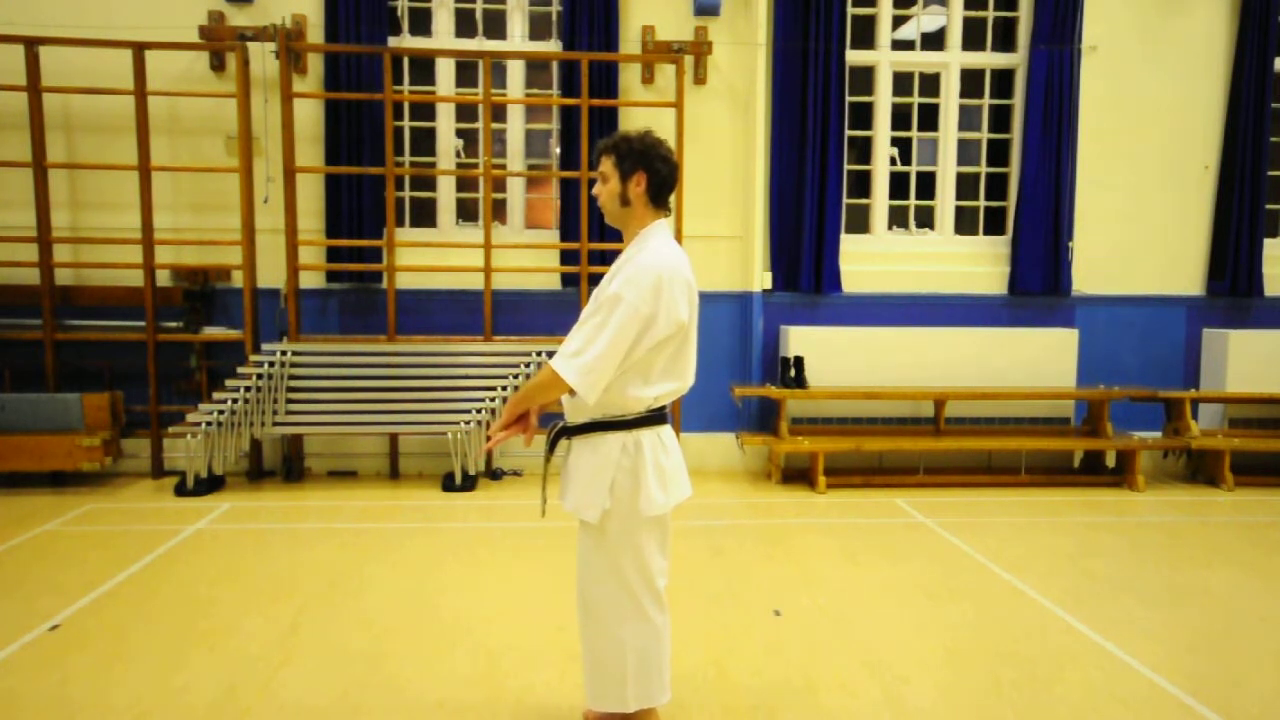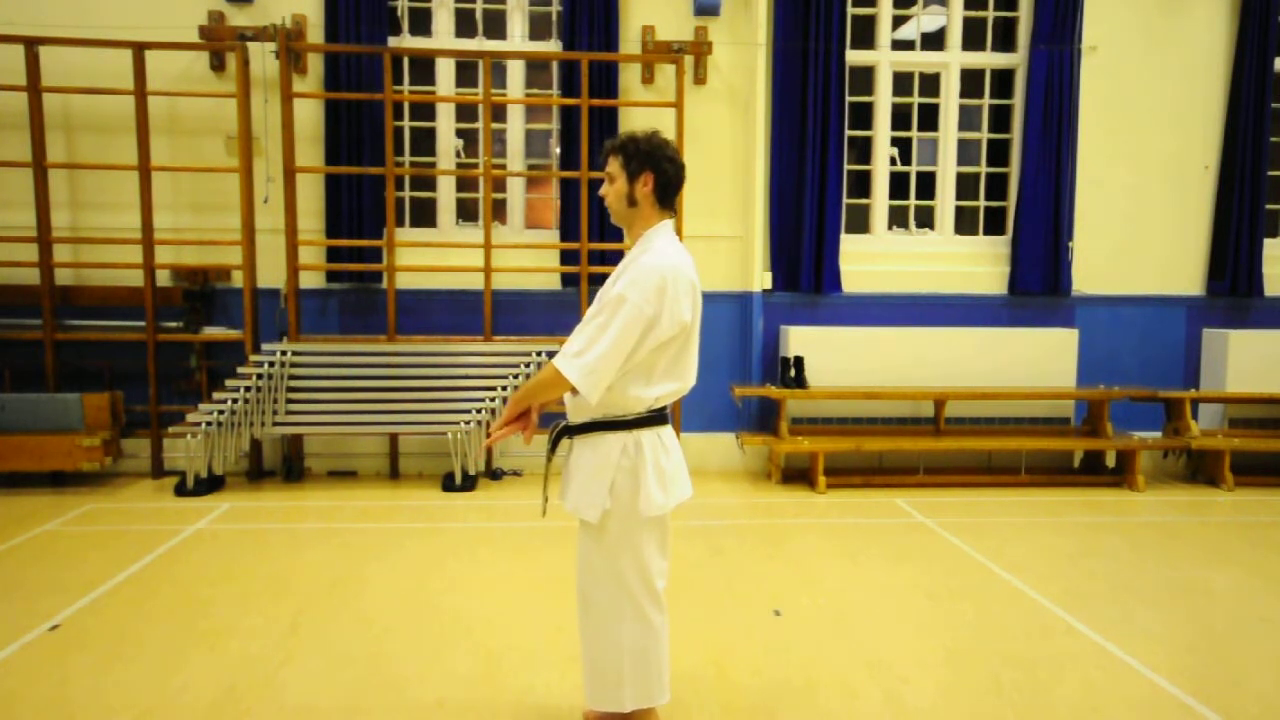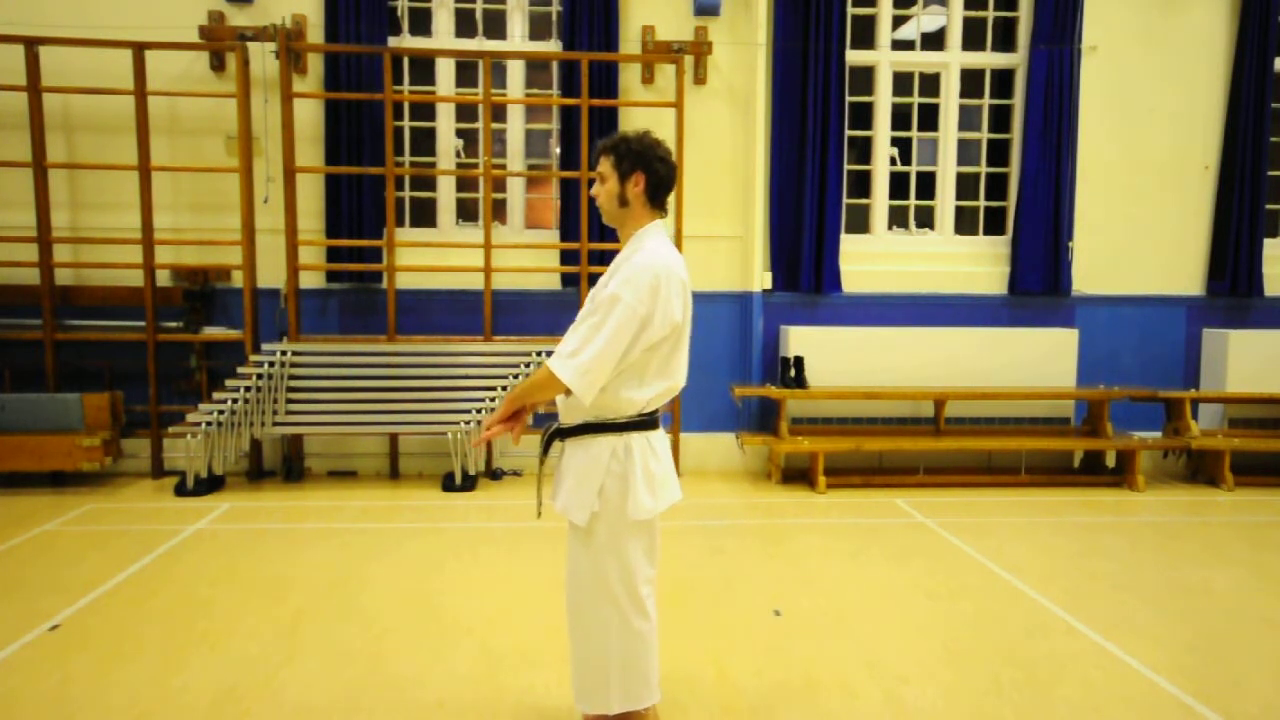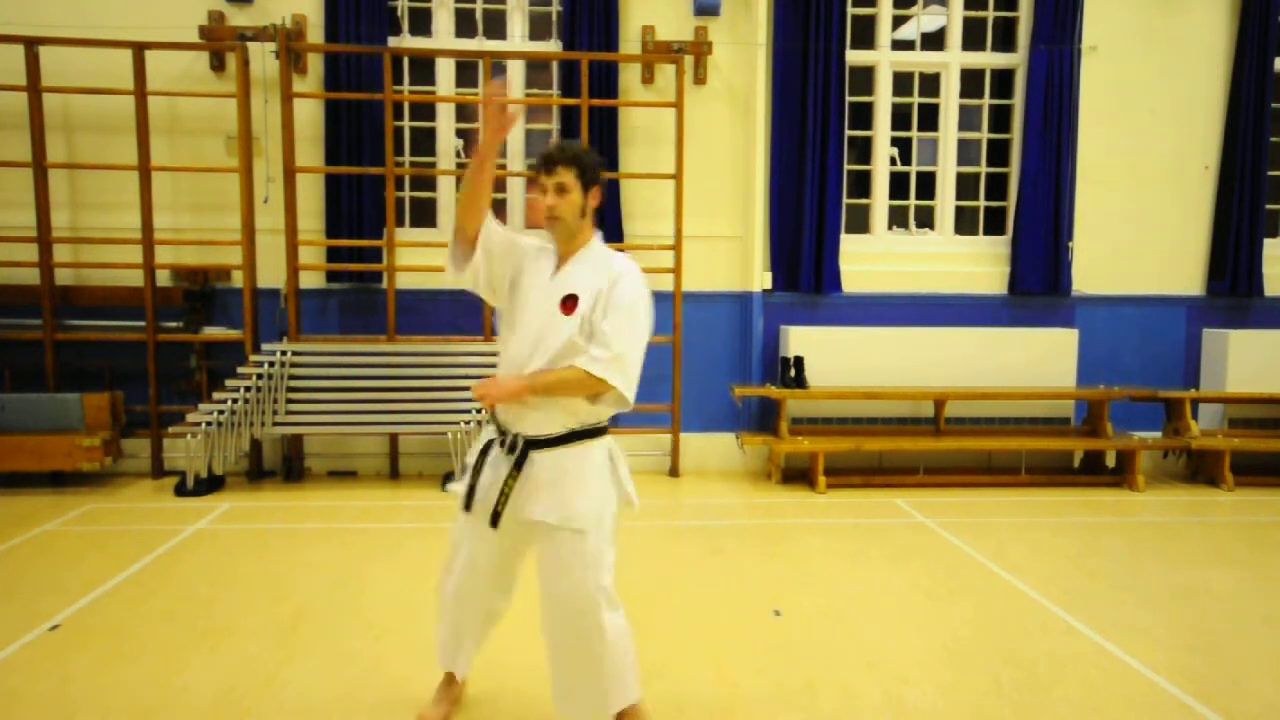
dt=0.5s
person 1, frame 1
left shoulder: (651, 265)
right shoulder: (647, 259)
left elbow: (581, 361)
right elbow: (595, 358)
left wrist: (520, 403)
right wrist: (537, 404)
left hip: (624, 455)
right hip: (620, 448)
left knee: (626, 592)
right knee: (619, 588)
person 1, frame 2
left shoulder: (657, 266)
right shoulder: (650, 259)
left elbow: (585, 363)
right elbow: (596, 357)
left wrist: (520, 400)
right wrist: (536, 401)
left hip: (626, 454)
right hip: (621, 448)
left knee: (627, 590)
right knee: (618, 586)
person 1, frame 3
left shoulder: (649, 266)
right shoulder: (635, 259)
left elbow: (577, 367)
right elbow: (580, 348)
left wrist: (516, 398)
right wrist: (522, 406)
left hip: (617, 458)
right hip: (605, 453)
left knee: (616, 592)
right knee: (602, 587)
person 1, frame 4
left shoulder: (618, 277)
right shoulder: (524, 259)
left elbow: (609, 374)
right elbow: (469, 233)
left wrist: (517, 385)
right wrist: (488, 145)
left hip: (573, 465)
right hip: (505, 456)
left knee: (581, 596)
right knee: (468, 578)
